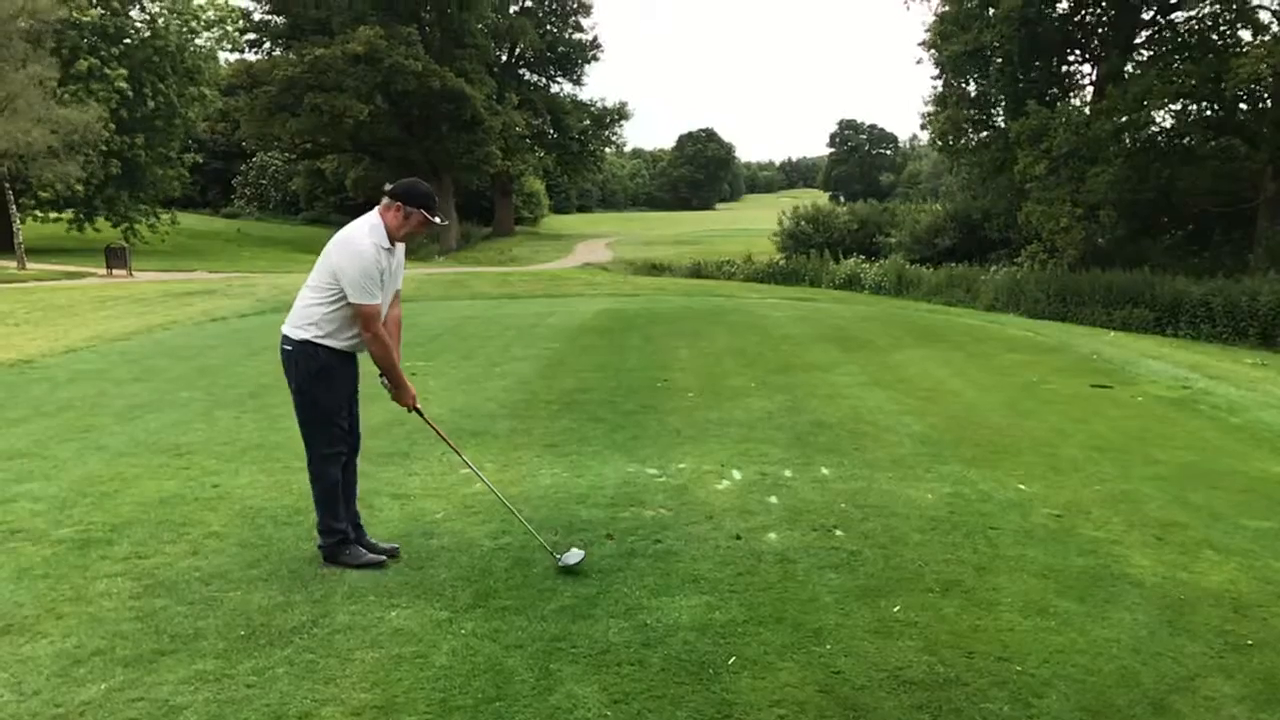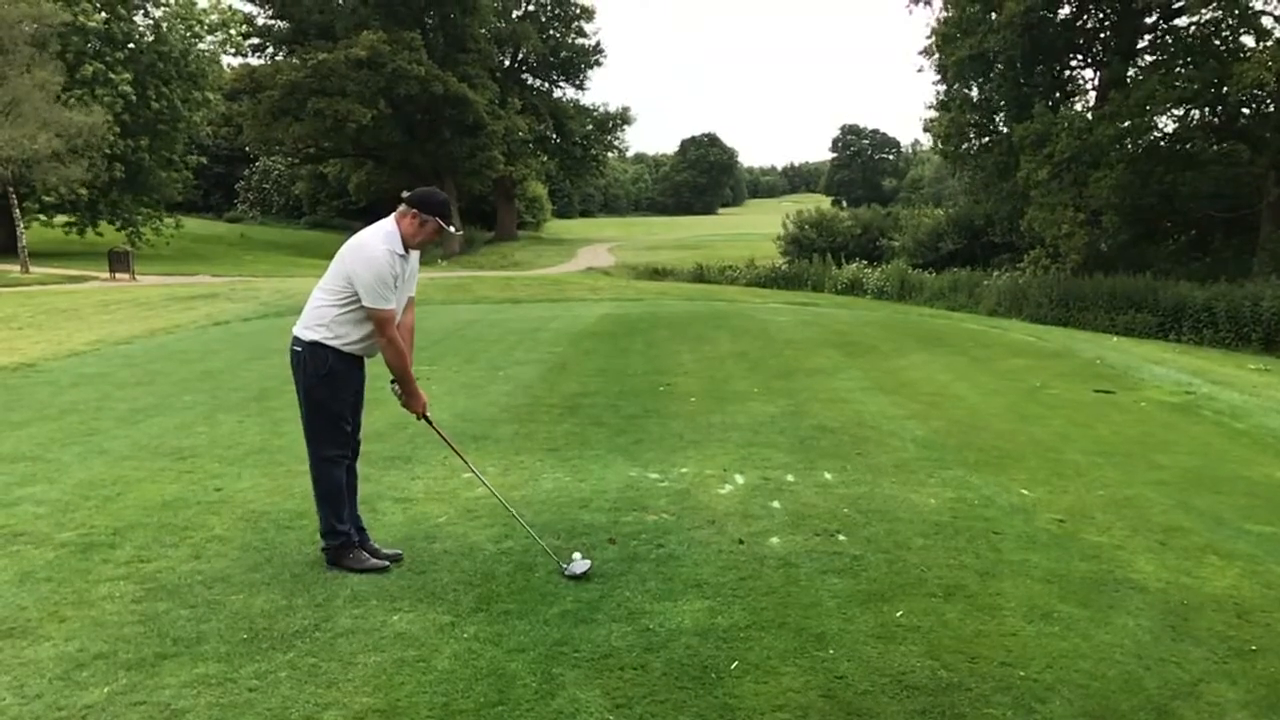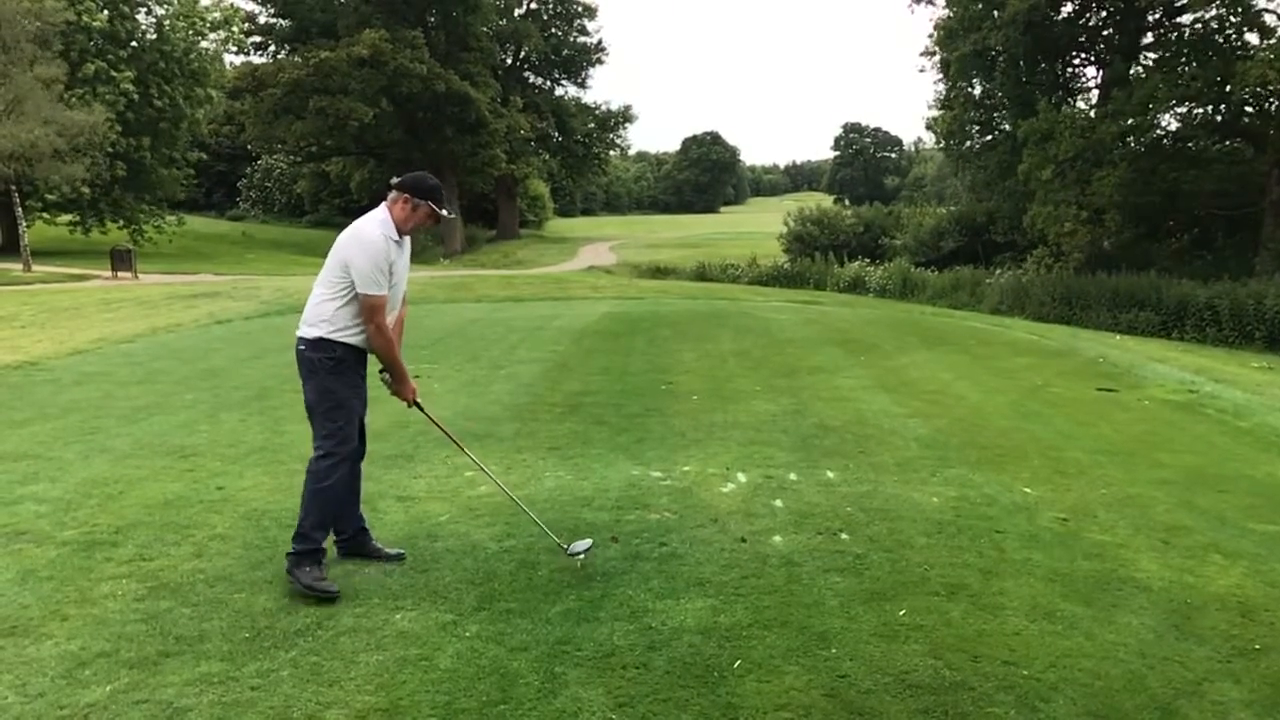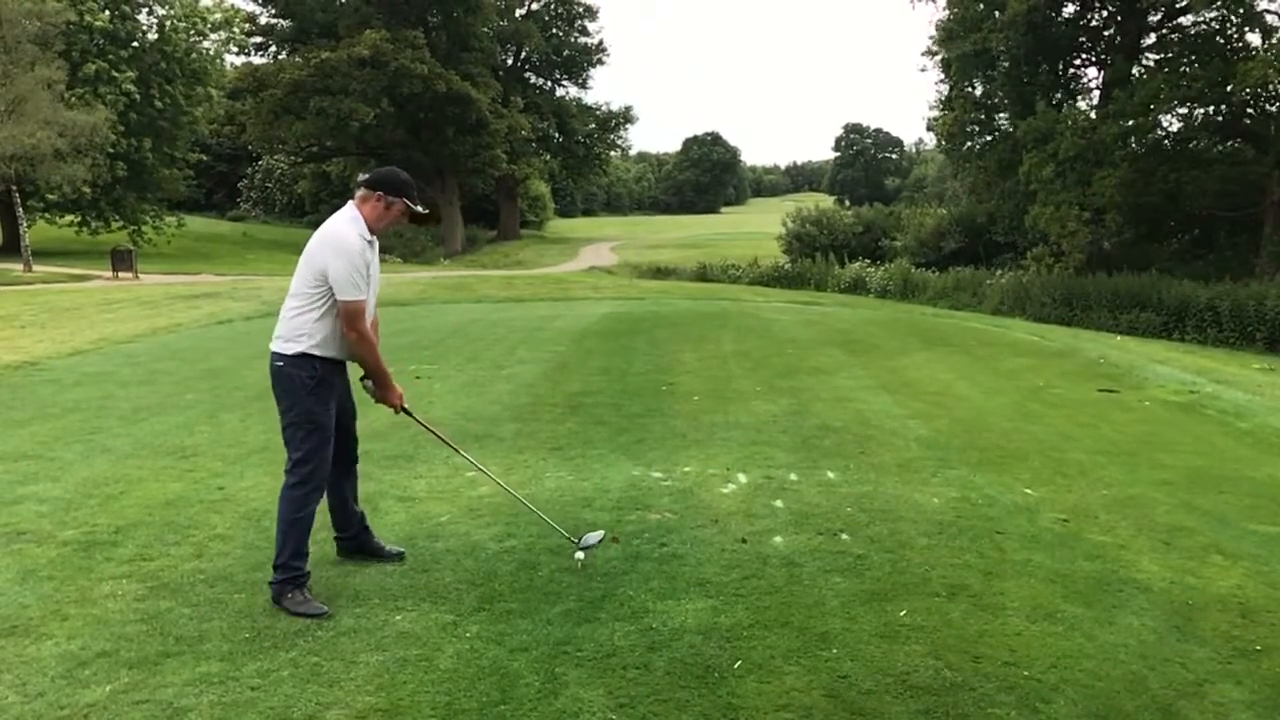
dt=0.5s
person 1, frame 1
left shoulder: (393, 242)
right shoulder: (361, 247)
left elbow: (392, 309)
right elbow: (372, 330)
left wrist: (396, 372)
right wrist: (399, 384)
left hip: (337, 351)
right hip: (312, 350)
left knee: (346, 445)
right knee: (328, 448)
left ankle: (349, 532)
right ankle: (335, 542)
person 1, frame 2
left shoulder: (408, 249)
right shoulder: (376, 253)
left elbow: (404, 316)
right elbow: (386, 335)
left wrist: (407, 380)
right wrist: (412, 390)
left hip: (346, 354)
right hip: (320, 352)
left knee: (346, 449)
right knee: (330, 450)
left ankle: (352, 537)
right ankle: (339, 544)
person 1, frame 3
left shoulder: (399, 238)
right shoulder: (371, 239)
left elbow: (396, 308)
right elbow: (375, 323)
left wrist: (396, 369)
right wrist: (401, 377)
left hip: (348, 351)
right hip: (326, 350)
left knee: (351, 448)
right knee: (335, 449)
left ankle: (351, 536)
right ankle: (305, 556)
person 1, frame 4
left shoulder: (363, 236)
right shoulder: (346, 242)
left elbow: (367, 315)
right elbow: (354, 330)
left wrist: (377, 375)
right wrist: (385, 383)
left hip: (328, 362)
right hip: (303, 364)
left knee: (343, 454)
right knee: (308, 470)
left ankle: (353, 537)
right ankle: (288, 580)
